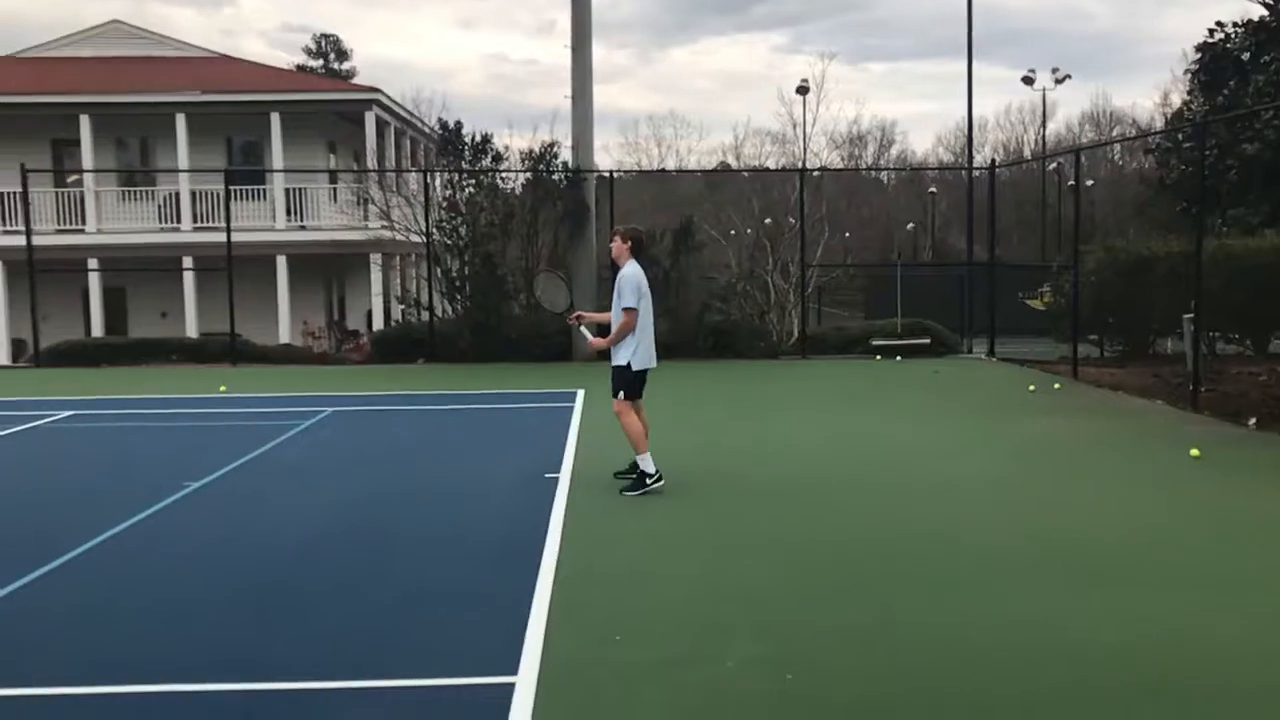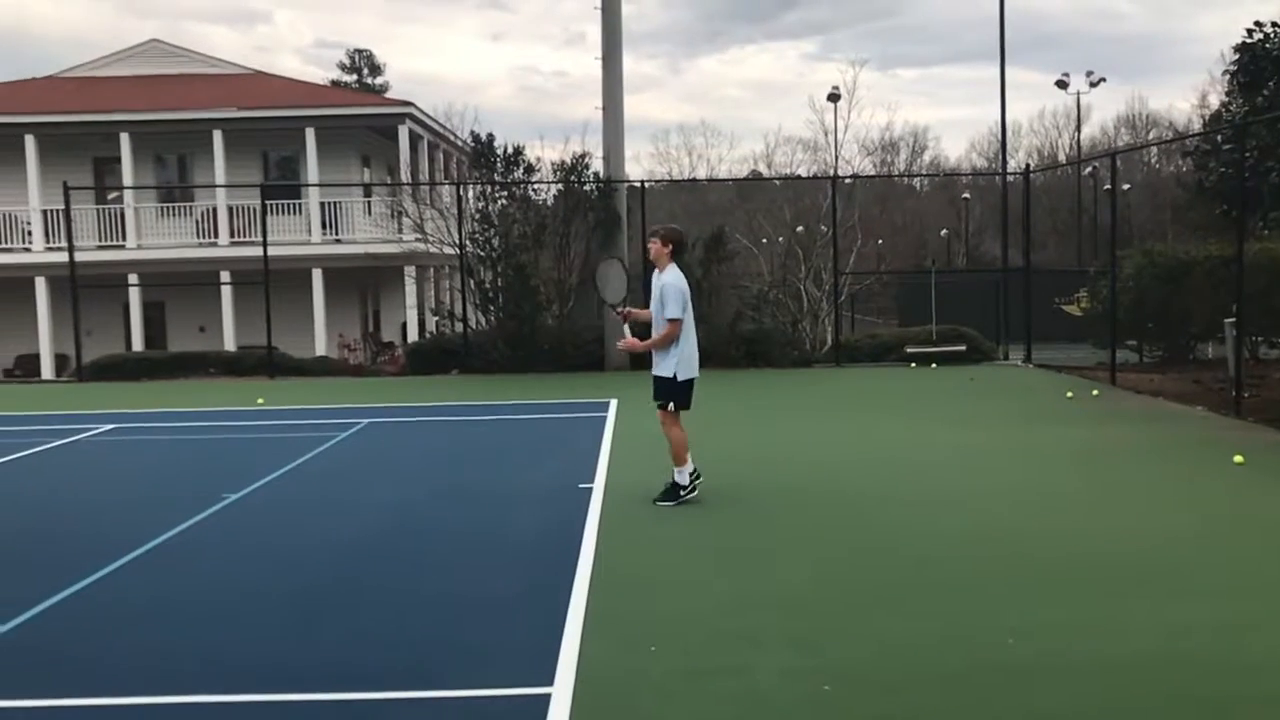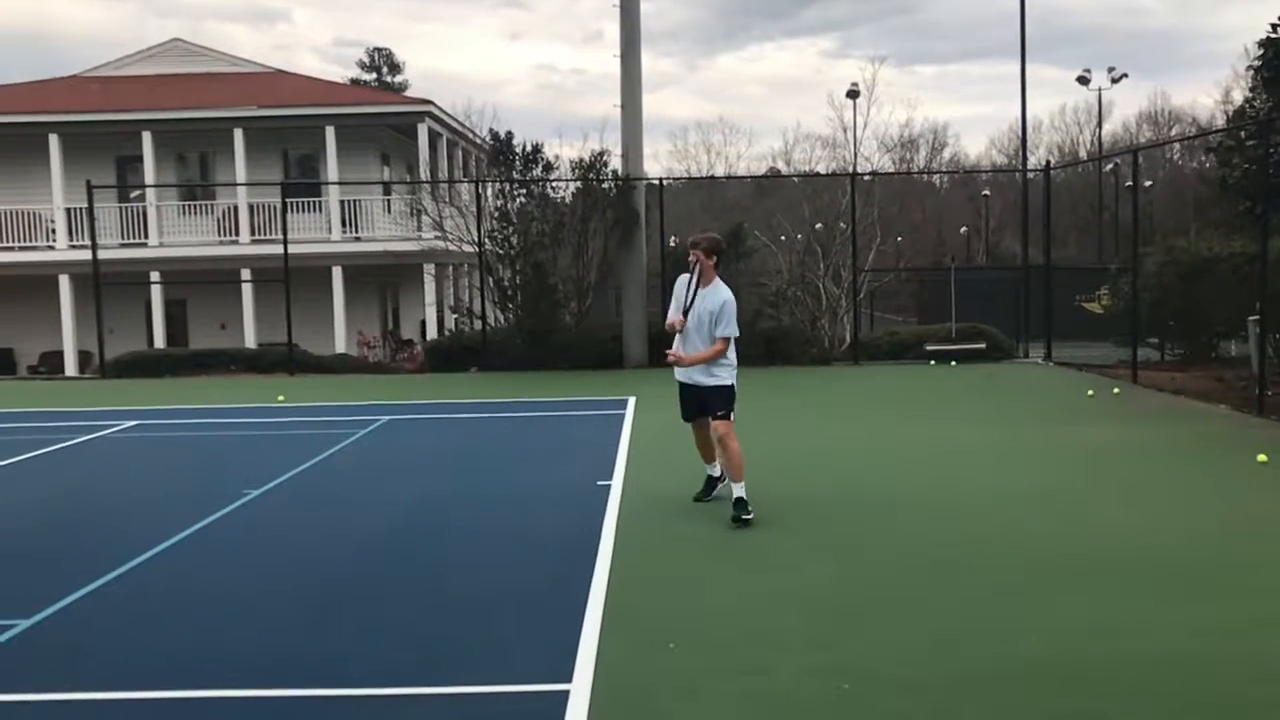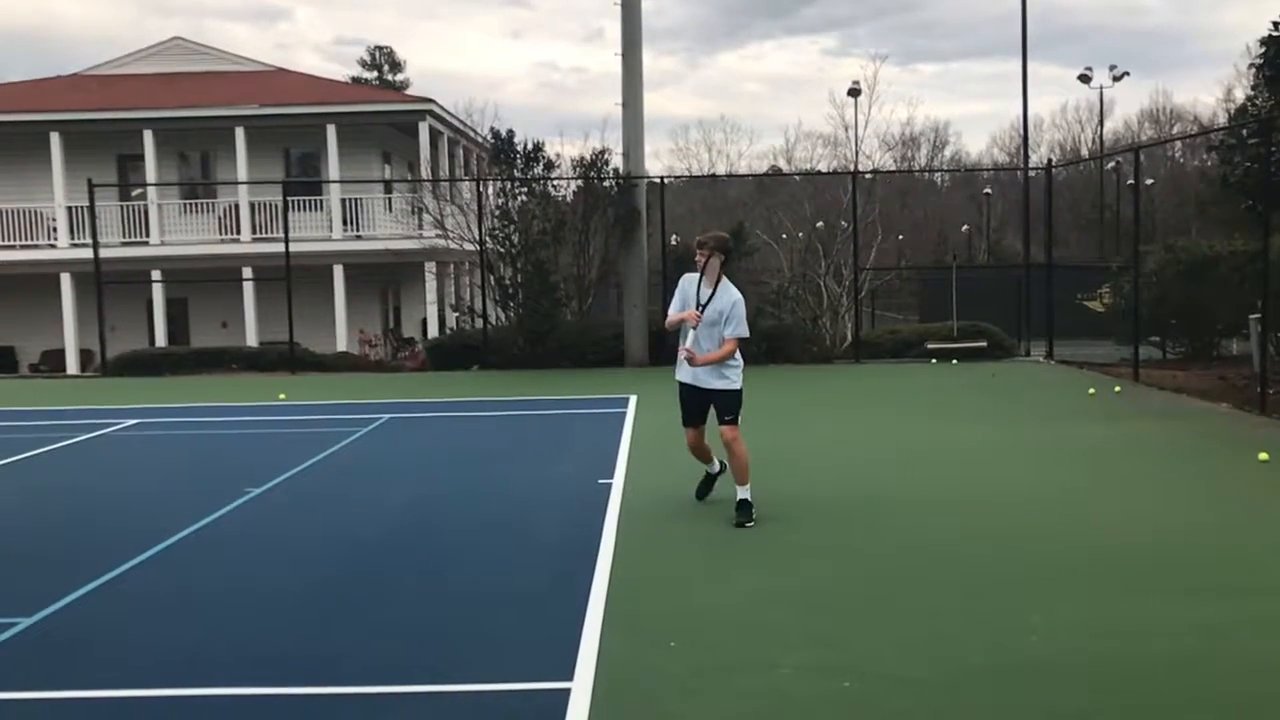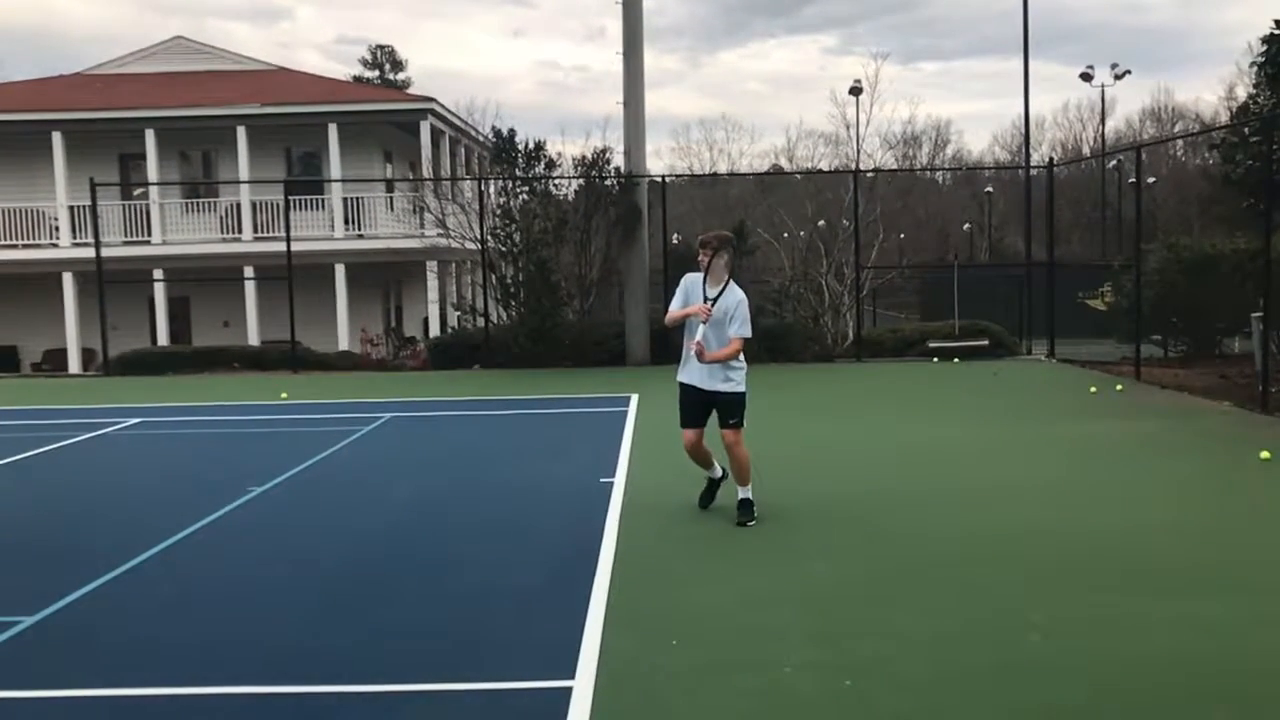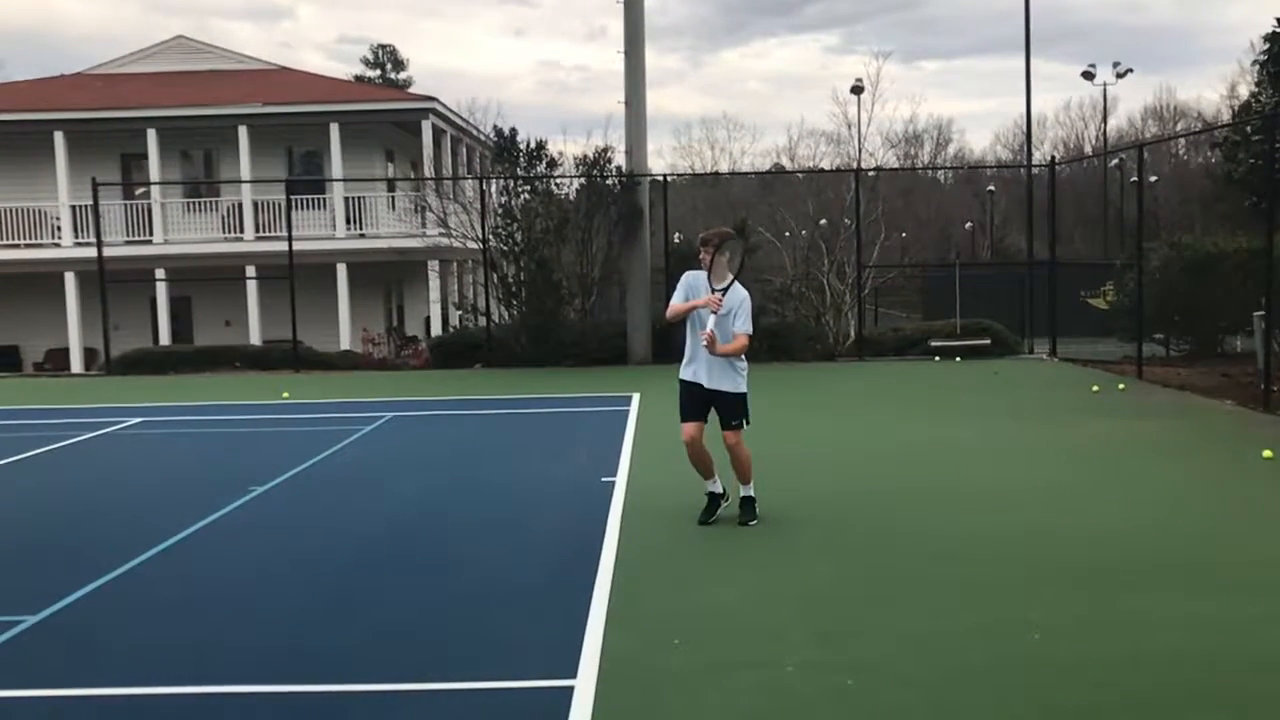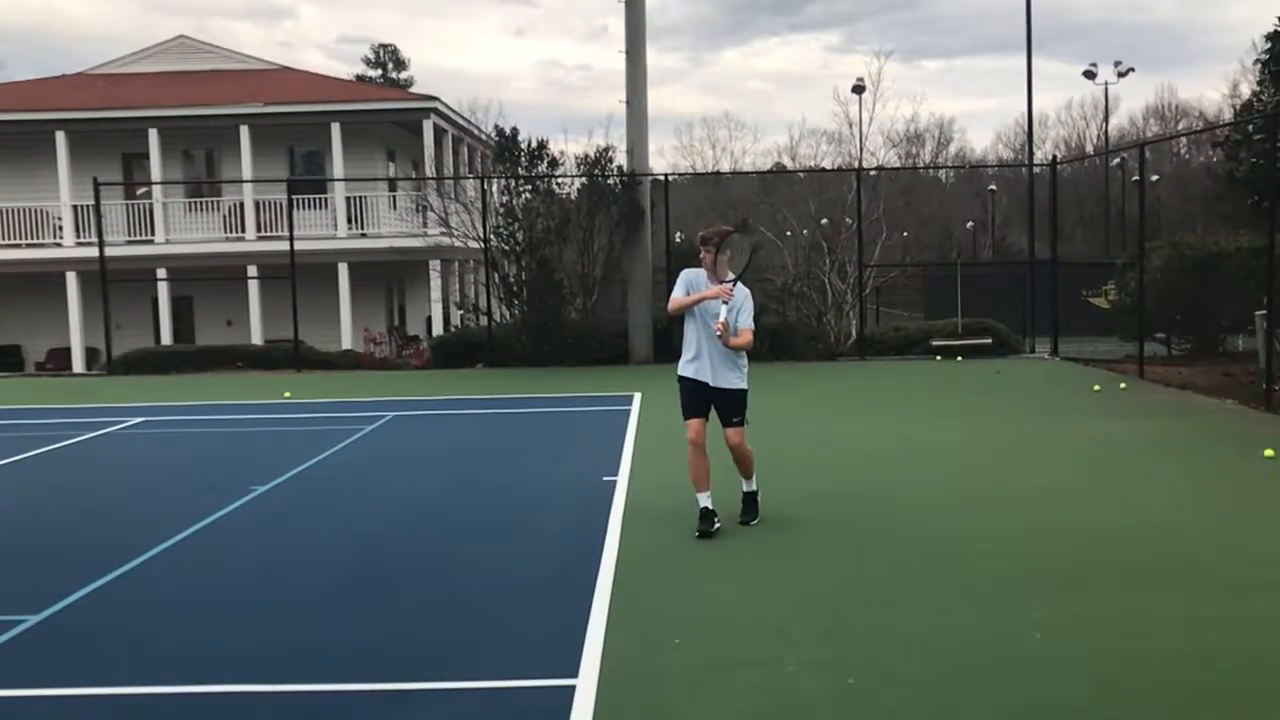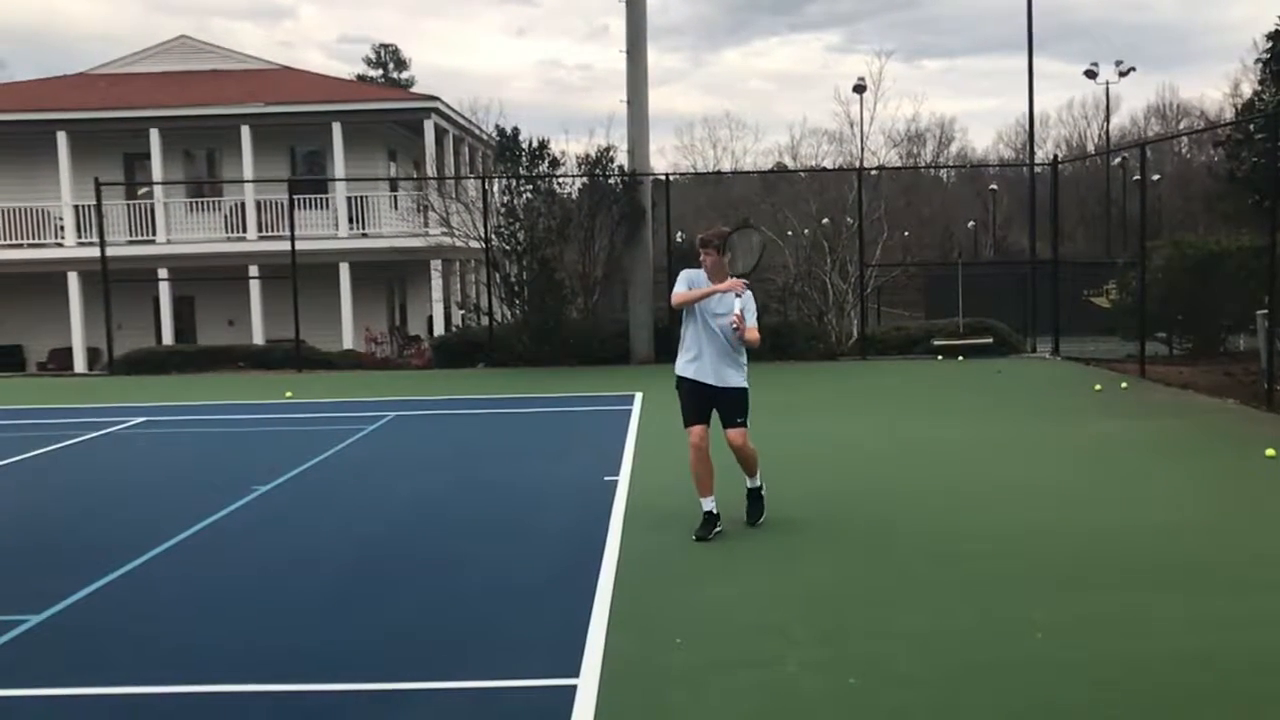
dt=0.5s
person 1, frame 1
left shoulder: (628, 274)
right shoulder: (630, 273)
left elbow: (629, 320)
left wrist: (605, 342)
right wrist: (588, 316)
left hip: (630, 356)
right hip: (634, 355)
left knee: (622, 410)
right knee: (634, 408)
left ankle: (650, 473)
right ankle: (642, 463)
person 1, frame 2
left shoulder: (671, 282)
right shoulder: (659, 276)
left elbow: (673, 329)
left wrist: (642, 346)
right wrist: (635, 314)
left hip: (675, 364)
right hip: (666, 364)
left knee: (668, 421)
right knee: (671, 419)
left ankle: (683, 484)
right ankle: (687, 471)
person 1, frame 3
left shoulder: (724, 298)
right shoulder: (683, 282)
left elbow: (722, 346)
right elbow: (668, 325)
left wrist: (688, 360)
right wrist: (675, 321)
left hip: (718, 376)
right hip: (688, 376)
left knee: (723, 432)
right knee: (699, 430)
left ankle: (740, 498)
right ankle: (715, 475)
person 1, frame 4
left shoulder: (733, 298)
right shoulder: (687, 282)
left elbow: (731, 346)
right elbow: (669, 323)
left wrist: (700, 360)
right wrist: (684, 316)
left hip: (725, 379)
right hip: (690, 378)
left knee: (730, 436)
right knee: (693, 440)
left ankle: (744, 500)
right ankle: (714, 468)
person 1, frame 5
left shoulder: (737, 298)
right shoulder: (689, 282)
left elbow: (736, 346)
right elbow: (669, 320)
left wrist: (708, 357)
right wrist: (691, 310)
left hip: (728, 382)
right hip: (692, 379)
left knee: (732, 440)
right knee: (691, 442)
left ankle: (746, 499)
right ankle: (715, 474)
person 1, frame 6
left shoulder: (740, 296)
right shoulder: (691, 280)
left elbow: (742, 343)
right elbow: (671, 314)
left wrist: (718, 349)
right wrist: (698, 303)
left hip: (729, 381)
right hip: (693, 376)
left knee: (733, 442)
right knee: (690, 438)
left ankle: (748, 498)
right ankle: (716, 492)
person 1, frame 7
left shoulder: (741, 293)
right shoulder: (690, 277)
left elbow: (748, 340)
right elbow: (673, 307)
left wrist: (729, 342)
right wrist: (707, 294)
left hip: (730, 378)
right hip: (693, 374)
left knee: (736, 441)
right knee: (695, 437)
left ankle: (750, 492)
right ankle: (706, 510)
person 1, frame 8
left shoulder: (743, 294)
right shoulder: (689, 277)
left elbow: (754, 339)
right elbow: (676, 301)
left wrist: (744, 335)
right wrist: (717, 288)
left hip: (730, 378)
right hip: (692, 375)
left knee: (738, 442)
right knee: (697, 442)
left ankle: (754, 487)
right ankle: (710, 514)
